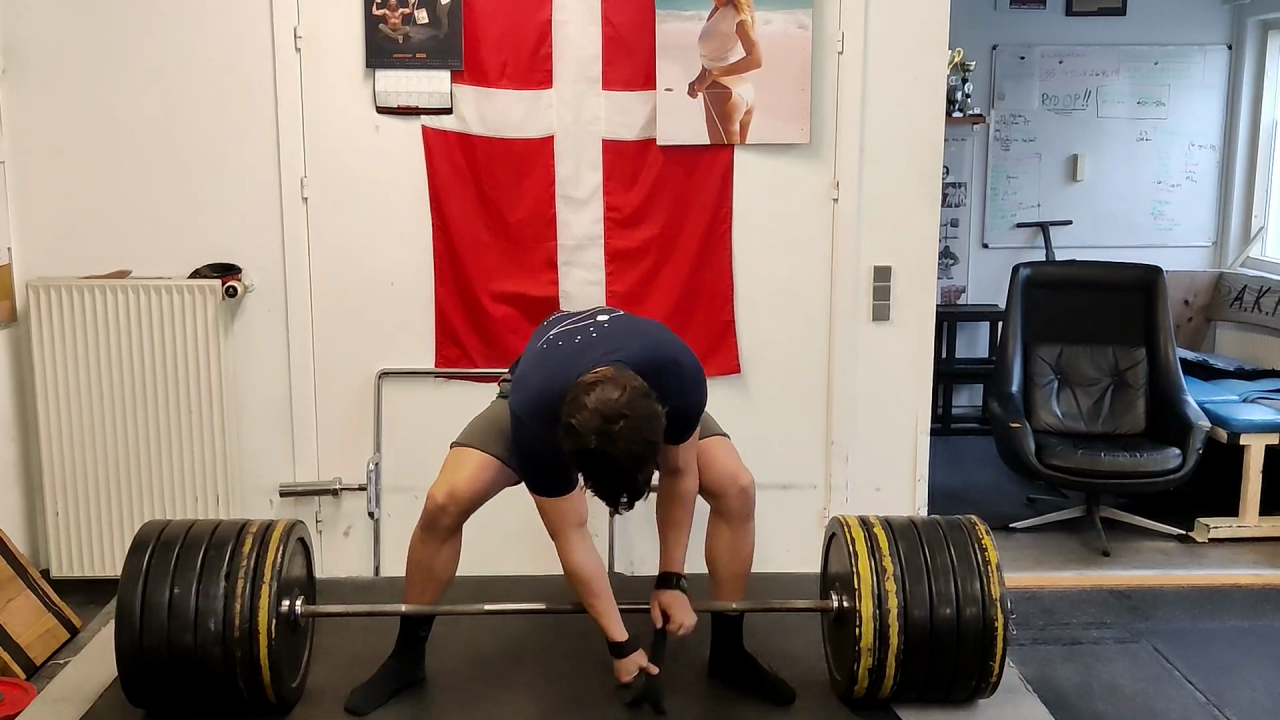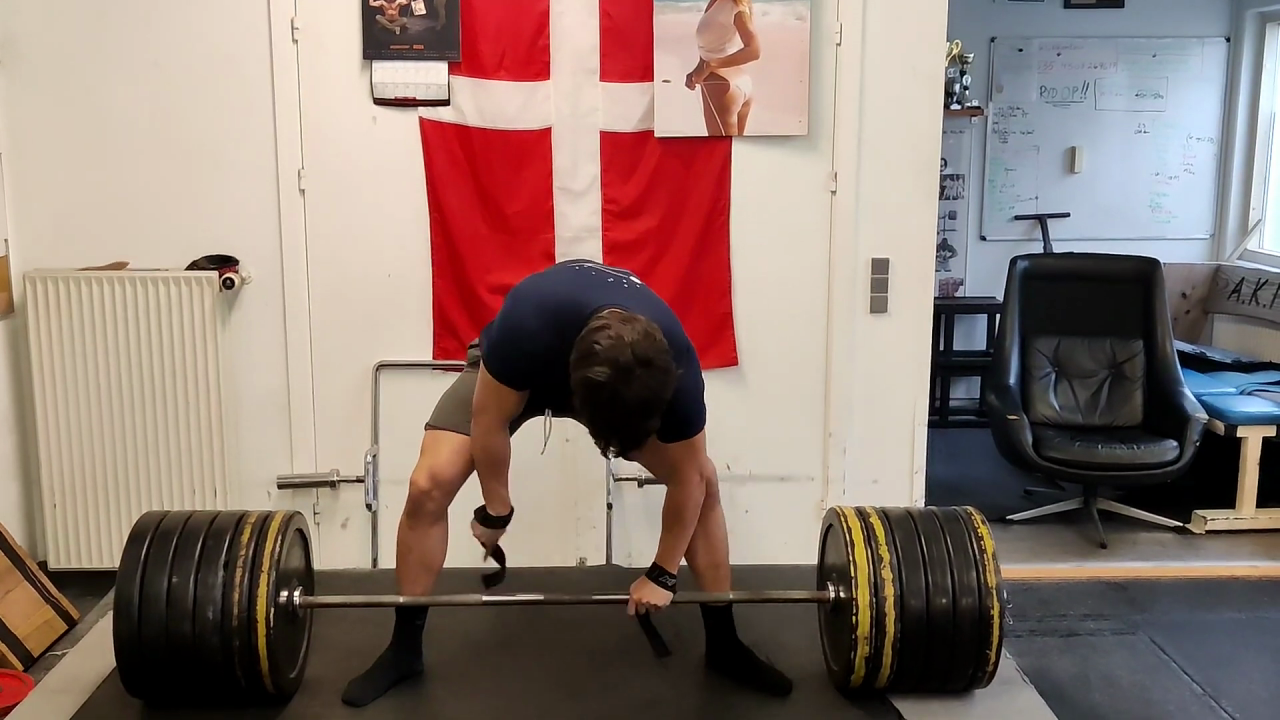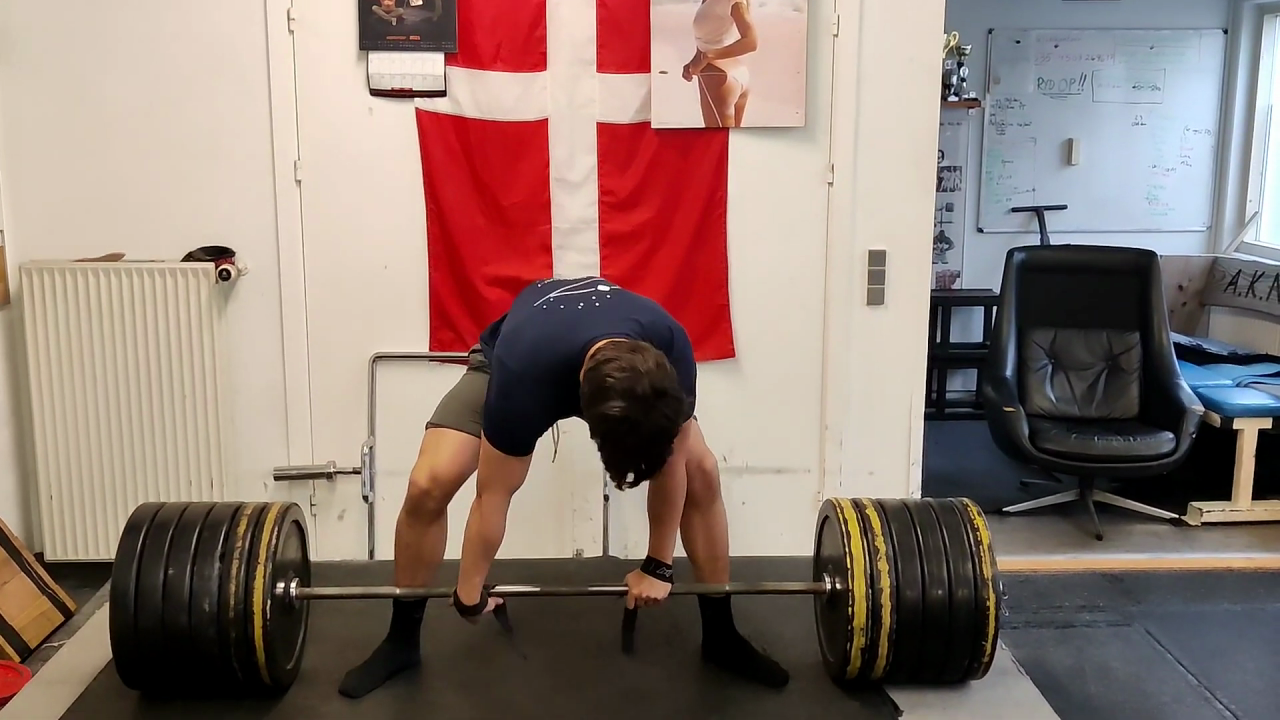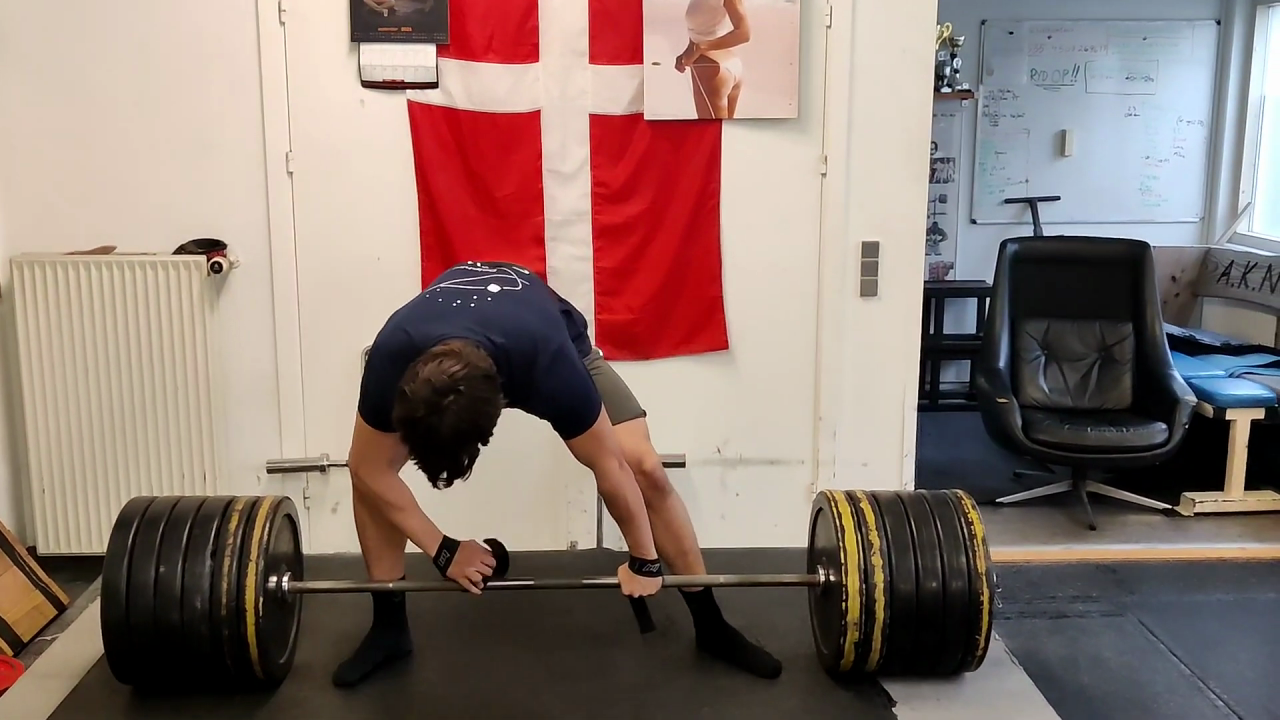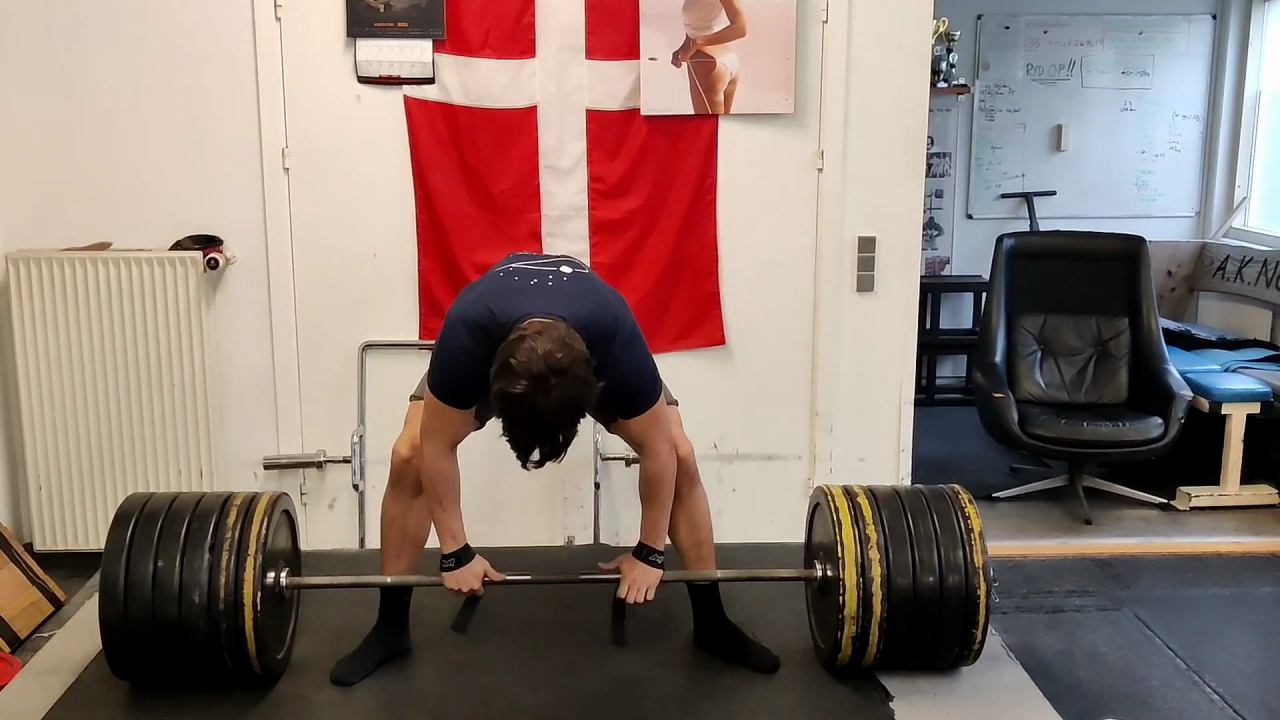
dt=1s
person 1, frame 1
left shoulder: (678, 374)
right shoulder: (535, 414)
left elbow: (680, 473)
right elbow: (572, 538)
left wrist: (671, 579)
right wrist: (620, 643)
left hip: (644, 382)
right hip: (545, 388)
left knee: (735, 489)
right knee: (444, 503)
left ankle: (728, 653)
right ankle: (407, 657)
person 1, frame 2
left shoulder: (673, 366)
right shoulder: (529, 320)
left elbow: (688, 479)
right elbow: (488, 424)
left wrist: (662, 574)
right wrist: (496, 512)
right hip: (509, 374)
left knee: (704, 478)
right knee: (429, 485)
left ankle: (723, 643)
right ankle: (405, 646)
person 1, frame 3
left shoulder: (669, 352)
right shoulder: (523, 376)
left elbow: (671, 465)
right elbow: (493, 498)
left wrist: (658, 566)
right wrist: (469, 596)
right hip: (505, 361)
left knee: (701, 470)
right knee: (428, 484)
left ankle: (720, 636)
right ankle: (402, 640)
person 1, frame 4
left shoulder: (549, 364)
right shoulder: (393, 358)
left elbow: (609, 465)
right elbow: (369, 468)
left wrist: (643, 560)
right wrist: (442, 549)
left hip: (553, 337)
left knee: (644, 467)
right knee: (370, 465)
left ankle: (711, 627)
right ankle: (388, 628)
person 1, frame 5
left shoulder: (618, 343)
right shoulder: (466, 337)
left elbow: (657, 450)
right elbow: (439, 447)
left wrist: (649, 551)
right wrist: (455, 552)
left hip: (590, 338)
right hip: (491, 336)
left knee: (679, 456)
right knee: (410, 457)
left ankle: (711, 621)
right ankle: (391, 625)
